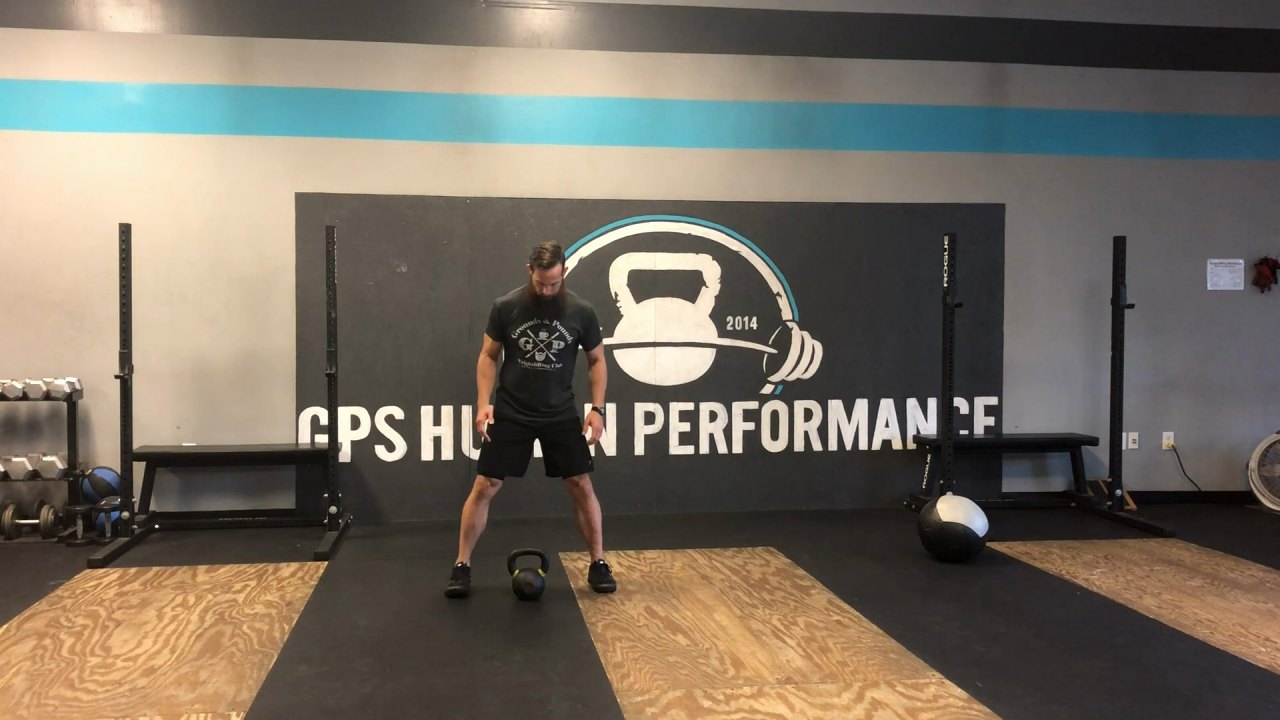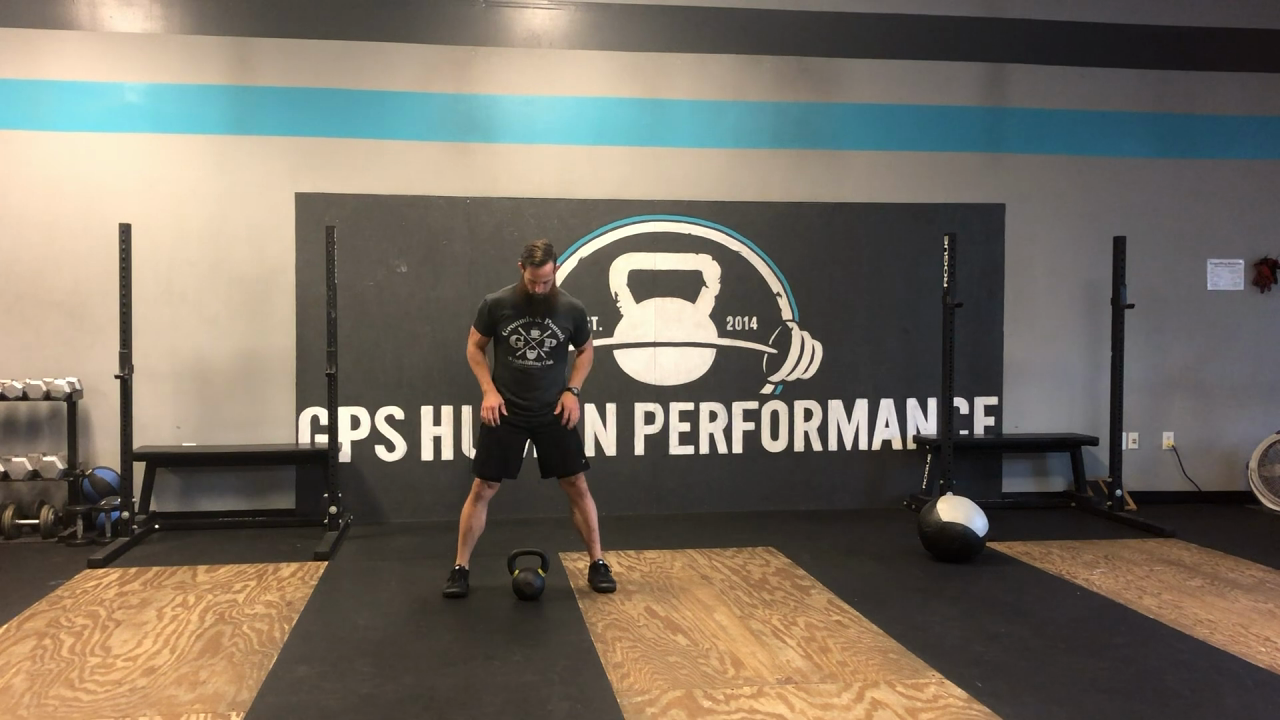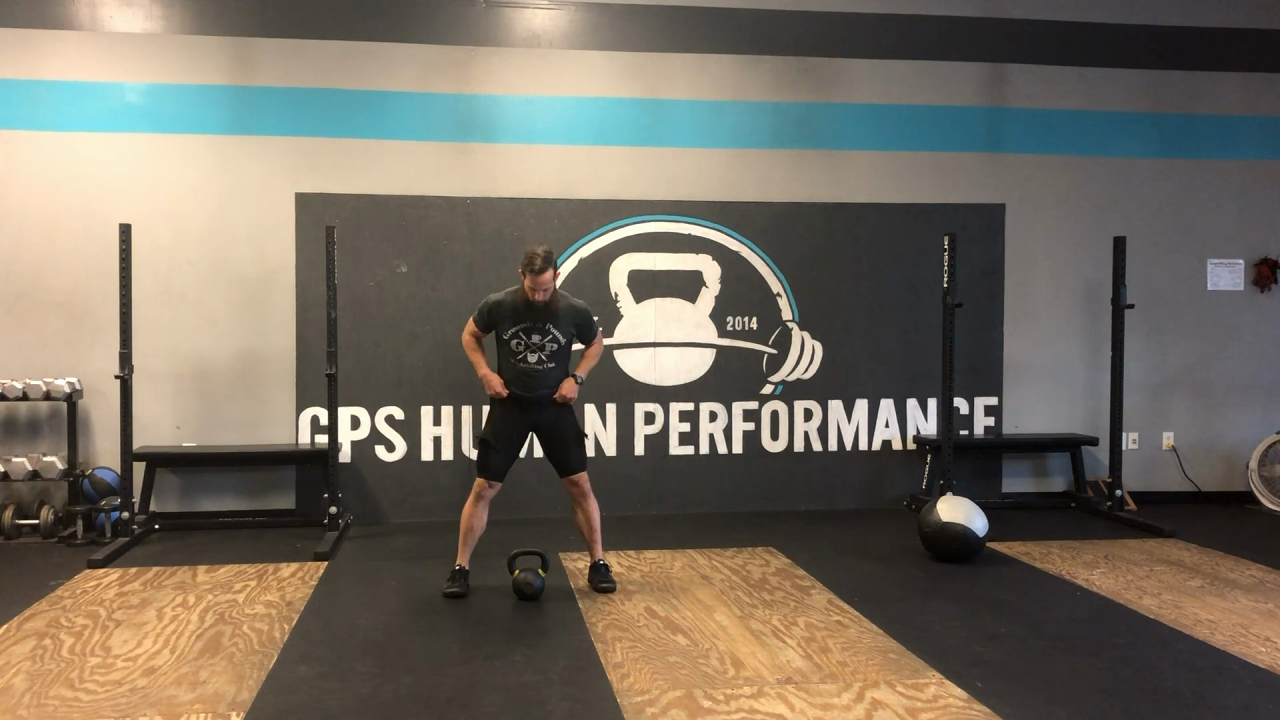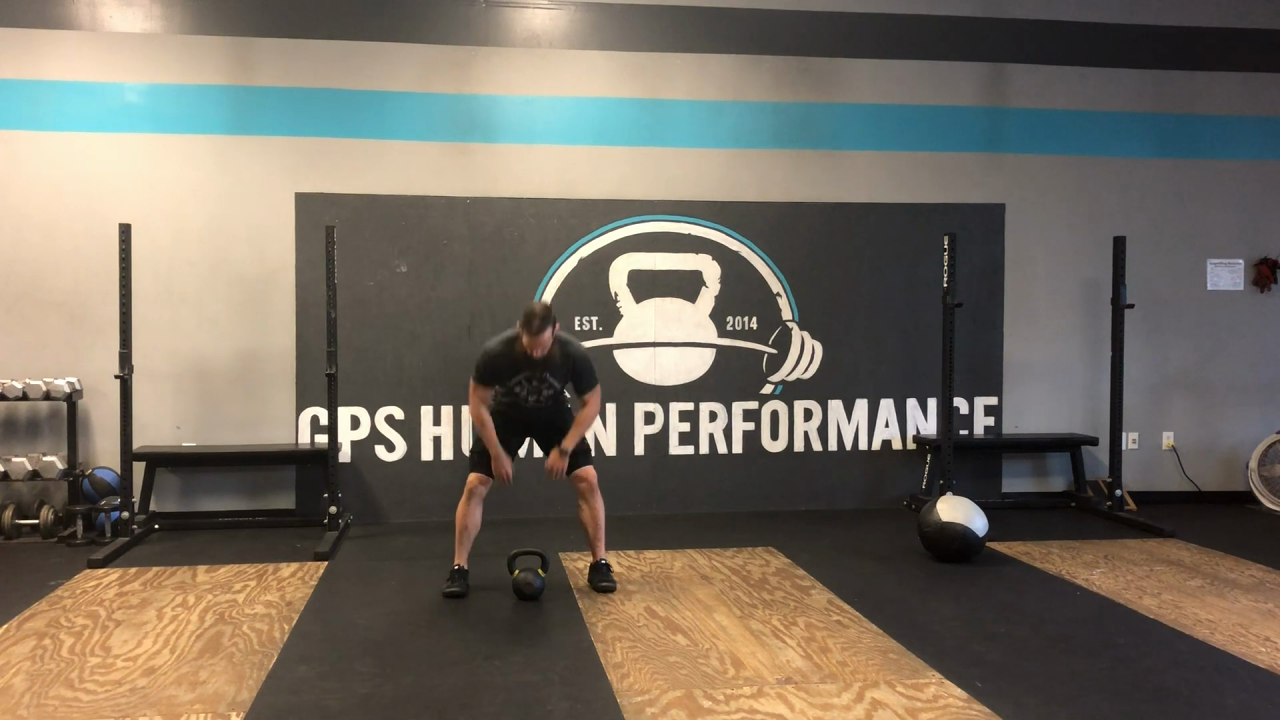
dt=0.3s
person 1, frame 1
left shoulder: (581, 311)
right shoulder: (505, 307)
left elbow: (597, 359)
right elbow: (488, 356)
left wrist: (597, 408)
right wrist: (483, 402)
left hip: (561, 415)
right hip: (510, 415)
left knee: (582, 487)
right knee: (485, 488)
left ankle: (598, 564)
right ankle: (461, 566)
person 1, frame 2
left shoulder: (572, 309)
right shoulder: (496, 304)
left elbow: (585, 352)
right elbow: (475, 346)
left wrist: (573, 390)
right wrist: (489, 390)
left hip: (553, 414)
right hip: (506, 413)
left knee: (577, 486)
right knee: (482, 490)
left ankle: (597, 564)
right ankle: (460, 568)
person 1, frame 3
left shoulder: (575, 310)
right shoulder: (497, 304)
left elbow: (596, 344)
right elbow: (469, 336)
left wrist: (577, 377)
right wrist: (485, 373)
left hip: (555, 407)
right hip: (508, 406)
left knee: (580, 484)
right knee: (484, 489)
left ankle: (598, 564)
right ankle: (460, 569)
person 1, frame 4
left shoulder: (574, 354)
right shoulder: (496, 352)
left elbow: (592, 403)
right elbow: (478, 404)
left wrist: (564, 449)
right wrist: (496, 454)
left hip: (553, 416)
right hip: (506, 416)
left knee: (587, 479)
right knee: (475, 485)
left ankle: (599, 564)
right ankle: (459, 569)
